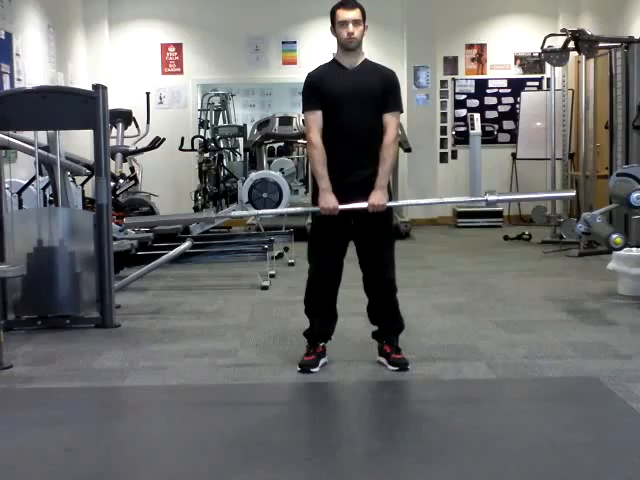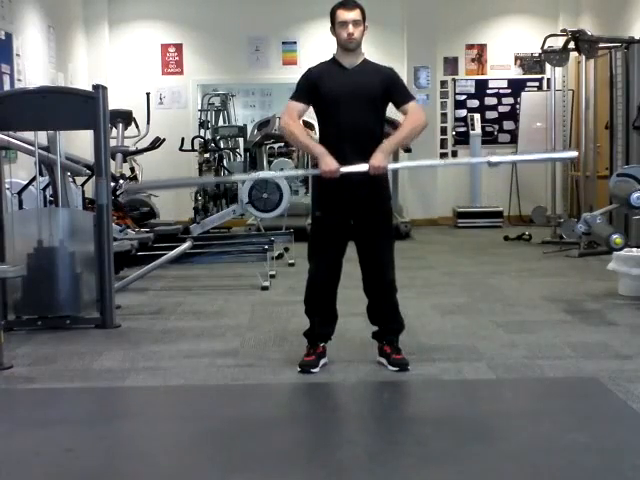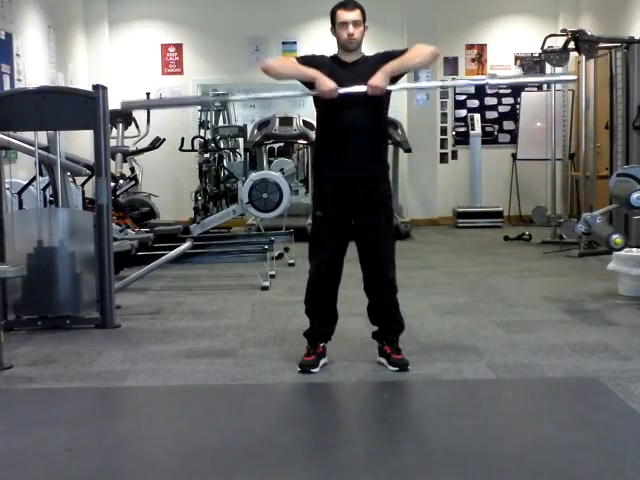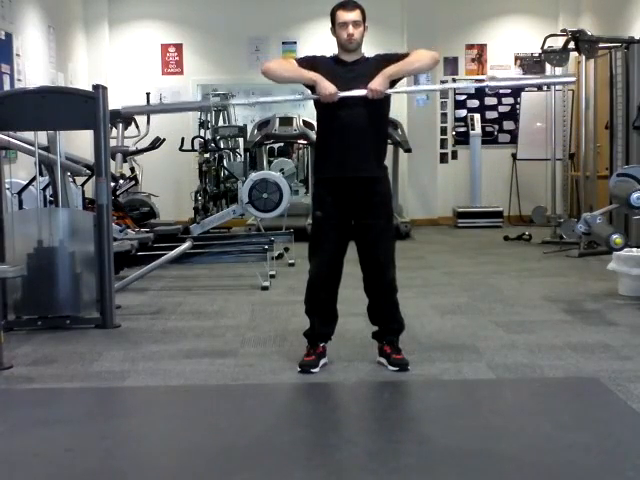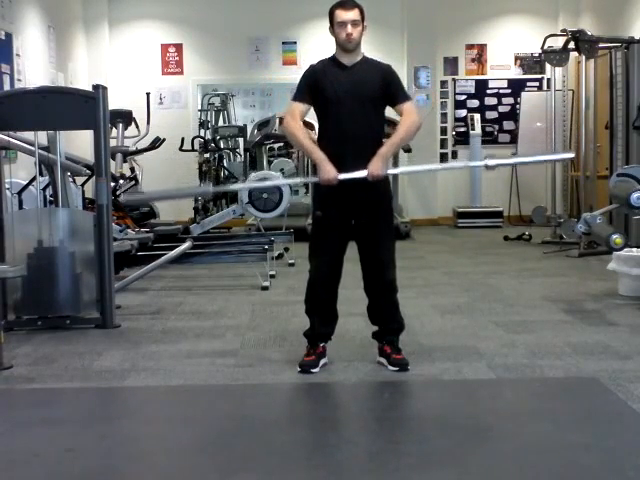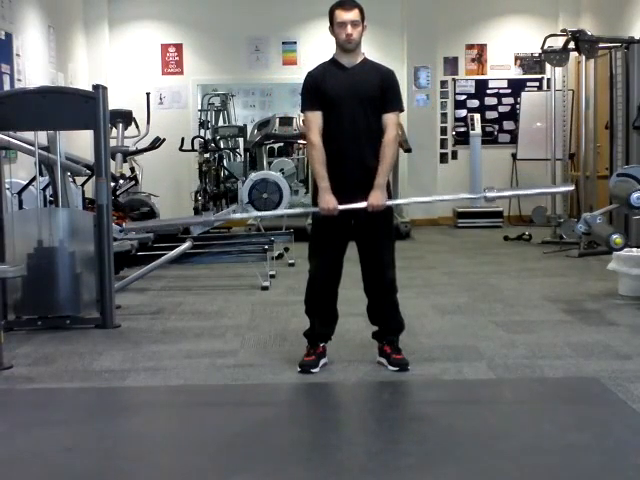
dt=0.7s
person 1, frame 1
left shoulder: (384, 76)
right shoulder: (317, 78)
left elbow: (390, 135)
right elbow: (314, 137)
left wrist: (381, 187)
right wrist: (324, 190)
left hip: (373, 190)
right hip: (330, 191)
left knee: (380, 272)
right knee: (322, 272)
left ankle: (388, 341)
right ankle: (317, 342)
person 1, frame 2
left shoulder: (383, 75)
right shoulder: (316, 76)
left elbow: (418, 117)
right elbow: (288, 121)
left wrist: (385, 149)
right wrist: (320, 153)
left hip: (373, 187)
right hip: (329, 188)
left knee: (380, 270)
right knee: (322, 271)
left ankle: (388, 342)
right ankle: (317, 343)
person 1, frame 3
left shoulder: (383, 62)
right shoulder: (318, 65)
left elbow: (429, 52)
right elbow: (270, 65)
left wrist: (388, 71)
right wrist: (313, 76)
left hip: (373, 184)
right hip: (330, 185)
left knee: (381, 269)
right knee: (323, 269)
left ankle: (388, 342)
right ankle: (317, 343)
person 1, frame 4
left shoulder: (382, 63)
right shoulder: (319, 65)
left elbow: (430, 57)
right elbow: (270, 67)
left wrist: (388, 74)
right wrist: (315, 79)
left hip: (373, 183)
right hip: (329, 184)
left knee: (381, 268)
right knee: (323, 269)
left ankle: (389, 342)
right ankle: (317, 342)
person 1, frame 5
left shoulder: (382, 72)
right shoulder: (317, 73)
left elbow: (412, 117)
right elbow: (290, 121)
left wrist: (384, 155)
right wrist: (320, 159)
left hip: (374, 186)
right hip: (329, 186)
left knee: (381, 269)
right knee: (323, 270)
left ankle: (388, 342)
right ankle: (317, 343)
person 1, frame 6
left shoulder: (383, 76)
right shoulder: (317, 78)
left elbow: (391, 133)
right elbow: (313, 137)
left wrist: (380, 187)
right wrist: (323, 190)
left hip: (373, 191)
right hip: (330, 193)
left knee: (381, 271)
right knee: (322, 272)
left ankle: (388, 342)
right ankle: (317, 343)
